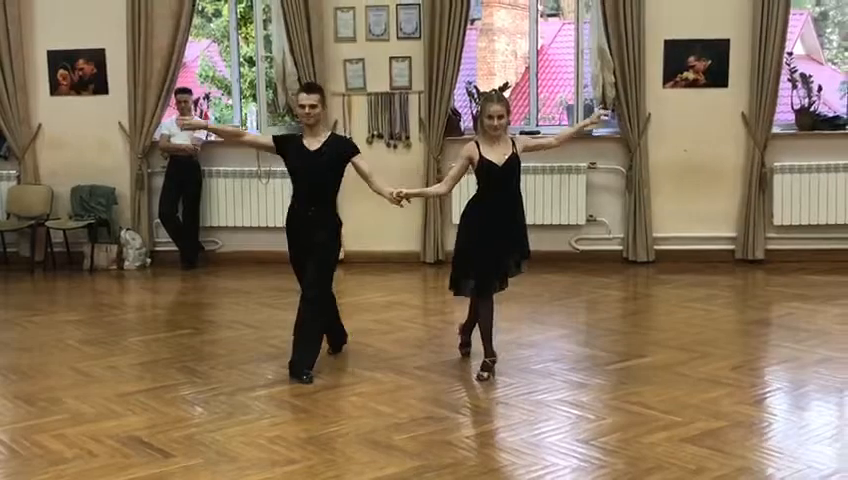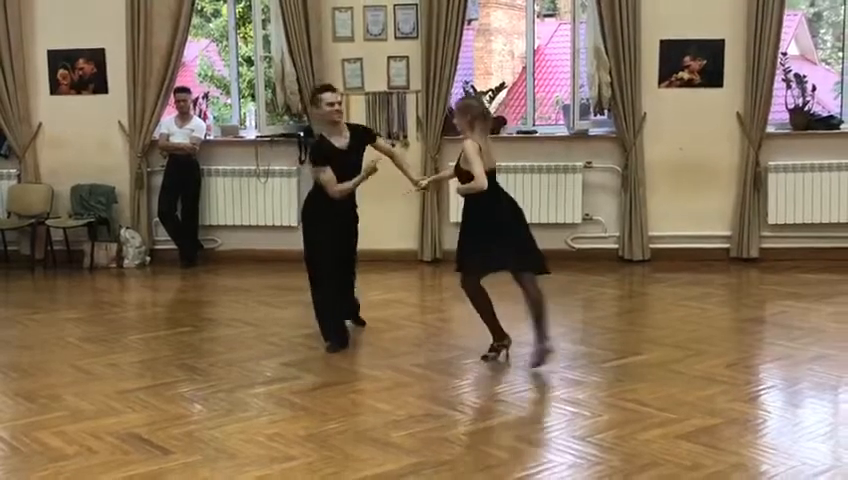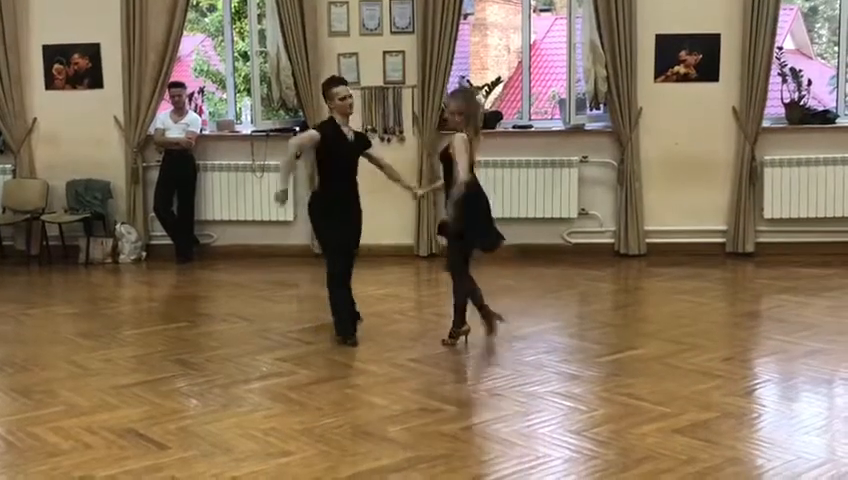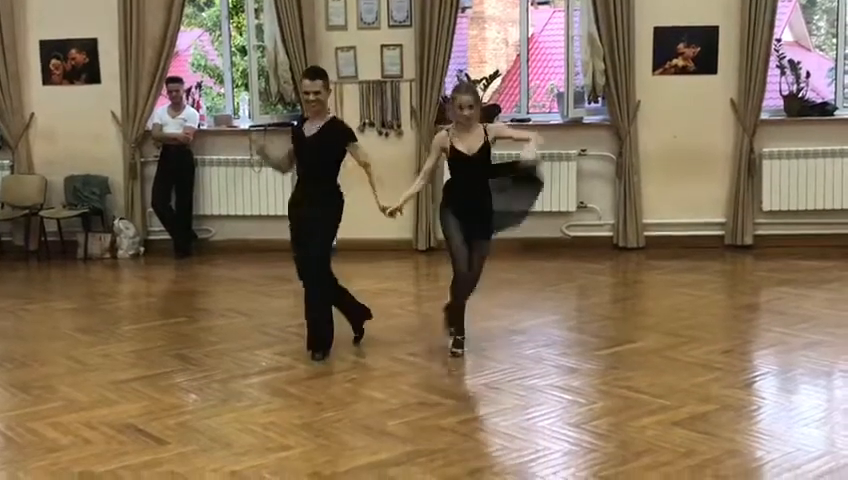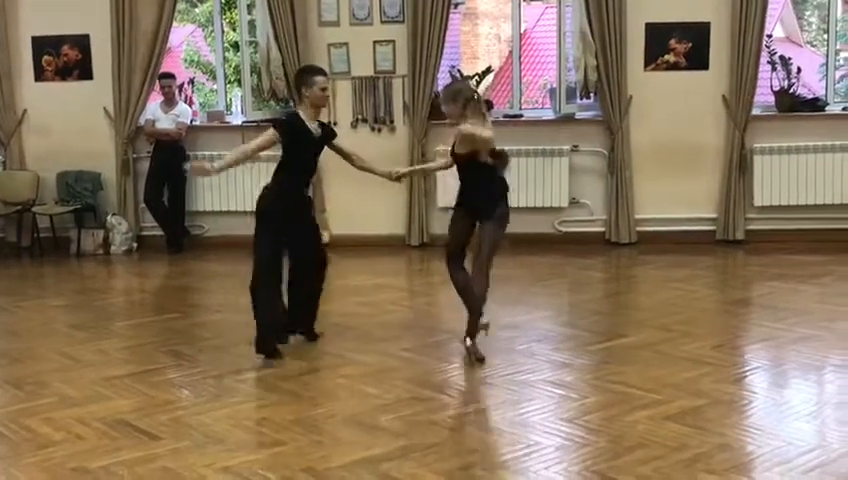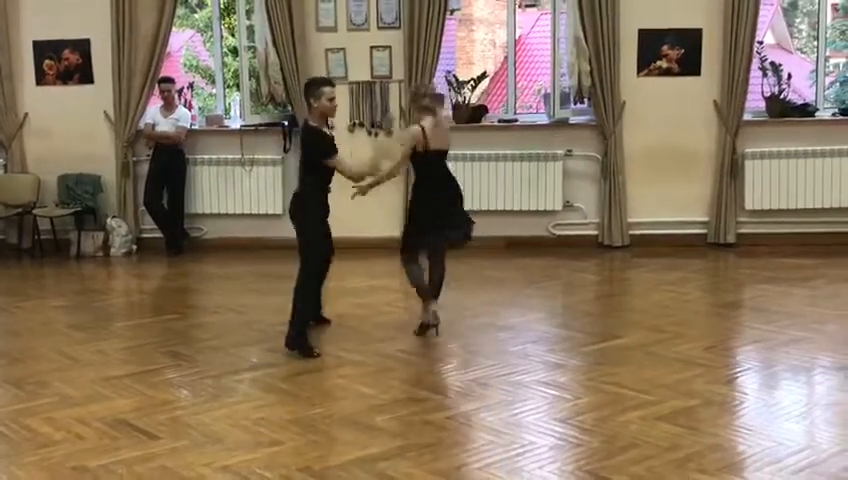
dt=0.7s
person 1, frame 1
left shoulder: (340, 145)
right shoulder: (287, 142)
left elbow: (369, 176)
right elbow: (243, 137)
left wrist: (386, 193)
right wrist: (204, 125)
left hip: (325, 225)
right hip: (297, 221)
left knee: (315, 289)
right knee: (314, 287)
left ankle: (302, 362)
right ankle: (335, 335)
person 1, frame 2
left shoulder: (360, 133)
right shoulder: (319, 148)
left elbow: (391, 153)
right elbow: (335, 191)
left wrist: (413, 179)
right wrist: (362, 175)
left hip: (347, 211)
right hip: (319, 214)
left knee: (346, 265)
right knee: (323, 270)
left ankle: (348, 309)
right ankle: (334, 333)
person 1, frame 3
left shoulder: (359, 135)
right shoulder: (325, 130)
left elbow: (382, 165)
right elbow: (296, 144)
left wrist: (410, 187)
right wrist: (284, 182)
left hip: (350, 205)
right hip: (325, 206)
left knee: (346, 262)
right knee: (338, 264)
left ankle: (347, 312)
right ankle: (345, 327)
person 1, frame 4
left shoulder: (338, 129)
right shoulder: (300, 128)
left elbow: (365, 163)
right elbow: (286, 166)
left wrist: (377, 199)
right wrist: (266, 155)
left hip: (326, 205)
right hip: (300, 204)
left knee: (315, 269)
right knee: (309, 270)
left ankle: (320, 340)
right ankle: (356, 313)
person 1, frame 5
left shoulder: (322, 129)
right shoulder: (290, 123)
left elbow: (349, 156)
right elbow: (253, 148)
left wrist: (382, 172)
right wrist: (216, 167)
left hip: (298, 204)
right hip: (276, 202)
left knee: (314, 262)
right knee: (267, 269)
left ankle: (300, 322)
right ankle: (267, 337)
person 1, frame 6
left shoulder: (323, 128)
right shoulder: (315, 137)
left elbow: (333, 163)
right elbow: (350, 172)
left hip: (314, 204)
right hip: (308, 206)
left knee: (321, 256)
right knee: (313, 262)
left ankle: (311, 311)
right ankle: (297, 337)
person 2, frame 1
left shoulder: (519, 144)
right shoulder: (472, 149)
left elbow: (556, 140)
right elbow: (444, 186)
left wrist: (586, 123)
right wrist: (414, 193)
left hip: (509, 223)
right hip: (477, 223)
left knee: (488, 285)
right knee: (482, 286)
left ankle: (467, 329)
right ankle: (489, 355)
person 2, frame 2
left shoulder: (470, 144)
right shoulder: (483, 142)
left elbow: (480, 184)
right elbow: (457, 171)
left wrist: (462, 188)
right wrist: (432, 179)
left hip: (483, 221)
right hip: (501, 217)
left knee: (470, 282)
right knee: (525, 274)
left ankle: (499, 338)
right ankle: (541, 338)
person 2, frame 3
left shoulder: (459, 140)
right shoulder: (465, 136)
left elbow: (461, 179)
left wrist: (450, 209)
right wrist: (433, 187)
left hip: (467, 210)
right hip: (468, 207)
left knee: (457, 269)
right knee: (458, 268)
person 2, frame 4
left shoulder: (491, 131)
right shoulder: (443, 138)
left elbow: (532, 138)
right elbow: (423, 178)
left wrist: (530, 149)
right wrist: (402, 201)
left hip: (482, 207)
right hip: (453, 208)
left knee: (473, 273)
right knee: (462, 270)
left ankle: (453, 312)
right ankle: (457, 331)
person 2, frame 5
left shoulder: (464, 131)
right shoulder: (479, 126)
left elbow: (488, 136)
right elbow: (449, 162)
left wrist: (486, 154)
right wrist: (411, 170)
left hip: (470, 202)
right hip: (495, 202)
left knee: (454, 260)
right knee: (481, 268)
left ankle: (475, 325)
right ankle: (474, 329)
person 2, frame 6
left shoulder: (414, 131)
right shoulder: (443, 125)
left elbow: (395, 170)
left wrist: (368, 185)
left hip: (428, 197)
right hip: (447, 195)
left knee: (410, 255)
right knee: (436, 257)
left ankle: (428, 306)
right ankle: (428, 312)
person 3, frame 1
right shoulder: (168, 123)
left elbow: (194, 150)
right elbow: (162, 145)
left wrist: (172, 148)
right wrist: (183, 146)
left hip: (191, 169)
right hip: (173, 168)
left knee: (190, 213)
right knee: (165, 212)
left ankle: (190, 255)
right ankle: (191, 247)
person 3, frame 2
left shoulder: (199, 124)
right shoulder: (167, 122)
left elbow: (193, 149)
right elbow: (161, 144)
left wrist: (171, 147)
right wrist: (182, 145)
left hip: (189, 168)
right hip: (172, 167)
left knee: (189, 212)
right knee: (164, 210)
left ankle: (189, 252)
right ankle: (190, 245)
person 3, frame 3
left shoulder: (194, 118)
right shoulder: (162, 116)
left elbow: (189, 144)
right elbow: (157, 140)
left wrist: (167, 142)
right wrist: (178, 140)
left hip: (185, 162)
right hip: (168, 162)
left knee: (185, 207)
right knee: (160, 206)
left ankle: (185, 248)
right ankle: (185, 241)
person 3, frame 4
left shoulder: (191, 113)
right shoulder: (160, 112)
left elbow: (186, 139)
right elbow: (154, 135)
left wrist: (165, 137)
right wrist: (175, 135)
left hip: (183, 157)
right hip: (166, 157)
left knee: (183, 202)
right knee: (158, 201)
left ankle: (183, 242)
right ankle: (184, 236)
person 3, frame 5
left shoulder: (184, 109)
right shoulder: (152, 107)
left elbow: (178, 135)
right elbow: (147, 130)
left wrist: (157, 134)
right wrist: (168, 131)
left hip: (176, 153)
right hip: (158, 153)
left knee: (176, 197)
right knee: (150, 197)
left ankle: (175, 238)
right ankle: (177, 231)
person 3, frame 6
left shoulder: (183, 113)
right shoulder: (153, 111)
left elbow: (178, 138)
right elbow: (146, 134)
left wrist: (156, 138)
right wrist: (168, 134)
left hip: (175, 157)
right hip: (158, 157)
left knee: (175, 200)
right knee: (150, 200)
left ankle: (174, 240)
right ankle: (176, 234)
